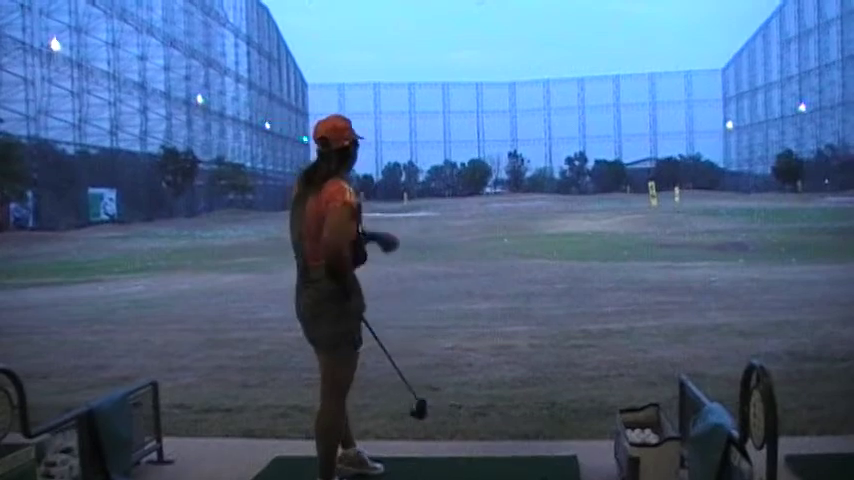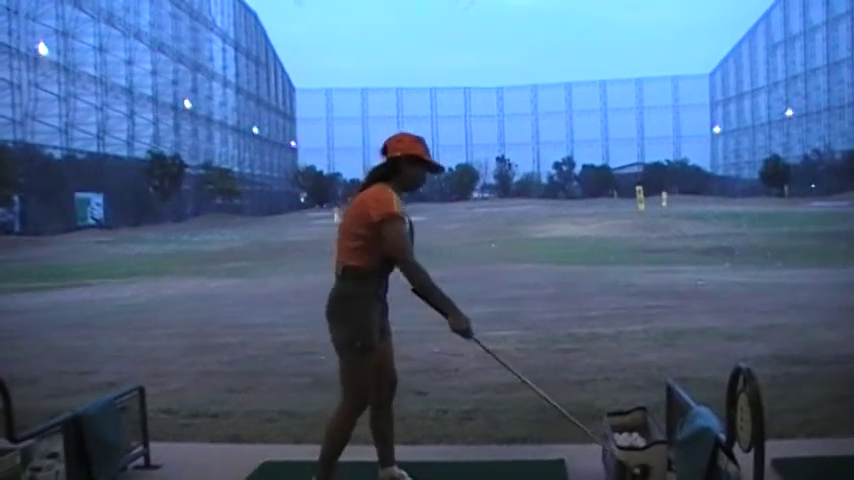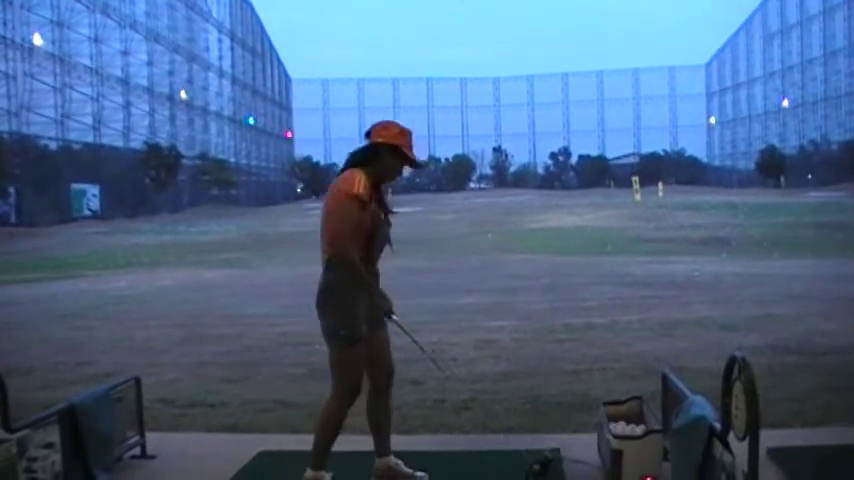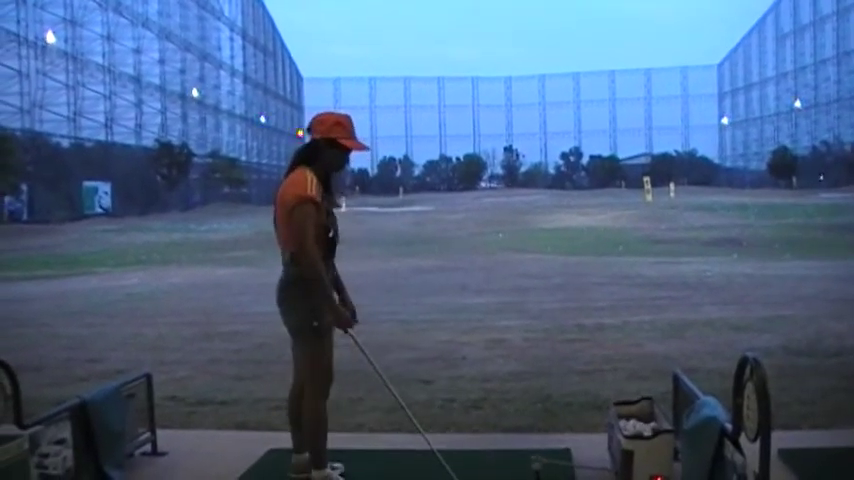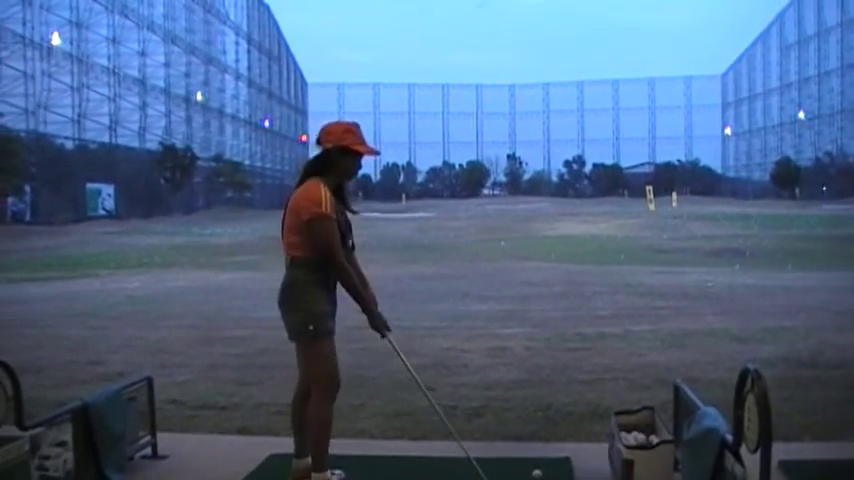
dt=1s
person 1, frame 1
left shoulder: (305, 187)
right shoulder: (340, 192)
right elbow: (333, 246)
left wrist: (371, 235)
right wrist: (352, 292)
left hip: (310, 293)
right hip: (333, 297)
left knee: (335, 385)
right knee: (334, 393)
person 1, frame 2
left shoulder: (377, 195)
right shoulder: (383, 198)
right elbow: (408, 264)
right wrist: (452, 311)
left hip: (368, 301)
right hip: (355, 303)
left knee: (385, 388)
right knee: (355, 400)
person 1, frame 3
left shoulder: (368, 191)
right shoulder: (353, 184)
right elbow: (340, 249)
left wrist: (377, 298)
right wrist: (378, 295)
left hip: (362, 295)
right hip: (343, 294)
left knee: (383, 377)
right knee: (347, 389)
person 1, frame 4
left shoulder: (314, 184)
right shoulder: (305, 185)
right elbow: (307, 254)
left wrist: (343, 294)
right wrist: (334, 305)
left hip: (307, 291)
right hip: (305, 293)
left knee: (305, 380)
right knee: (318, 383)
person 1, frame 5
left shoulder: (330, 193)
right shoulder: (316, 196)
left elbow: (346, 252)
right elbow: (336, 261)
left wrist: (367, 292)
right wrist: (370, 311)
left hip: (314, 295)
right hip: (306, 296)
left knee: (310, 384)
right knee: (327, 386)
